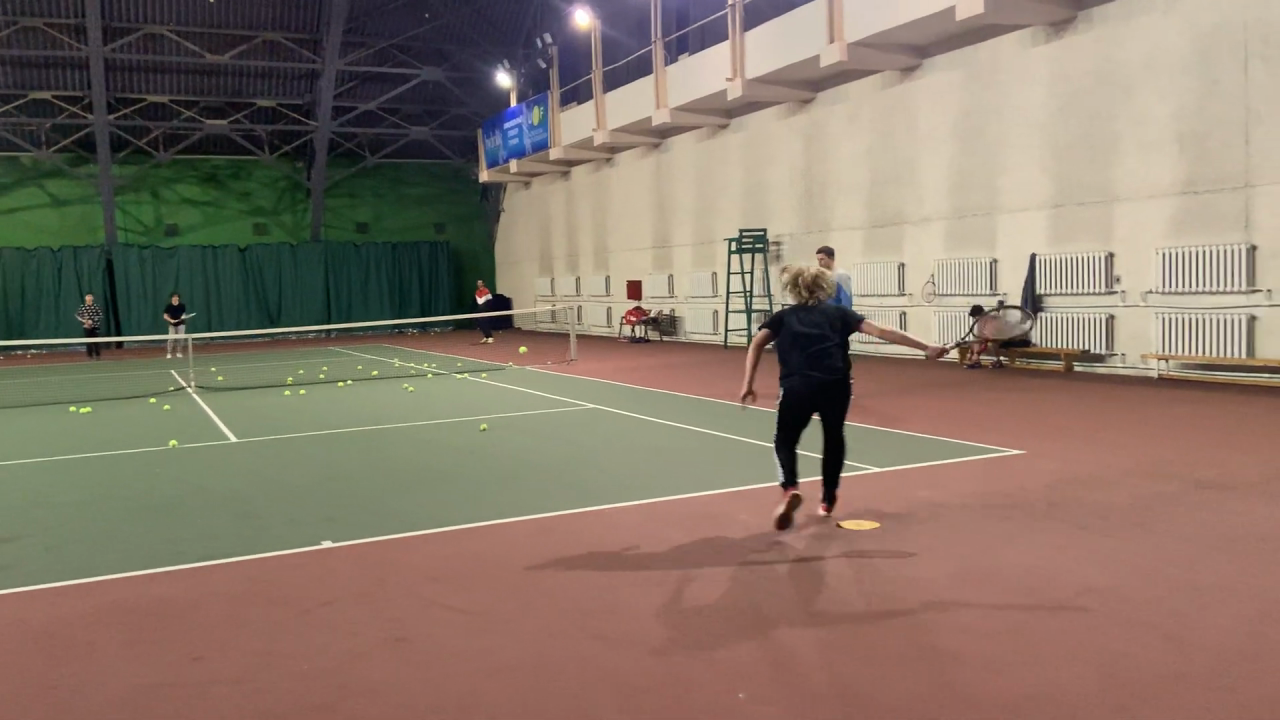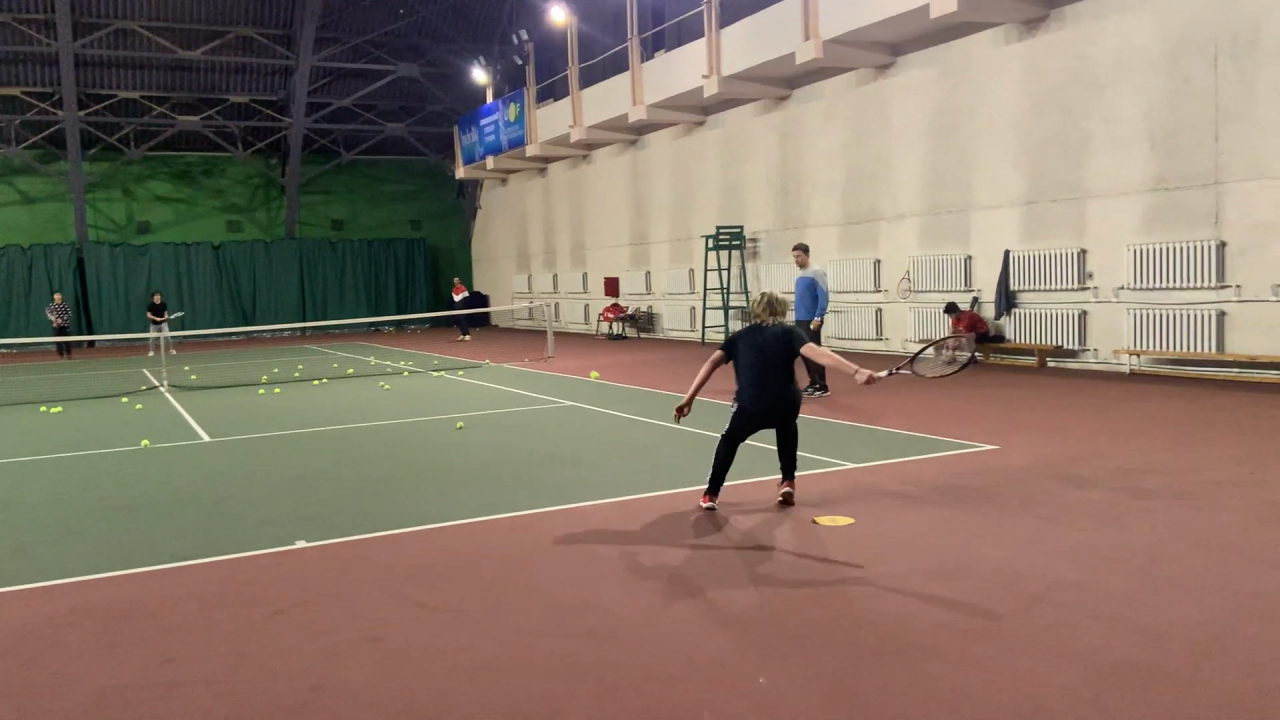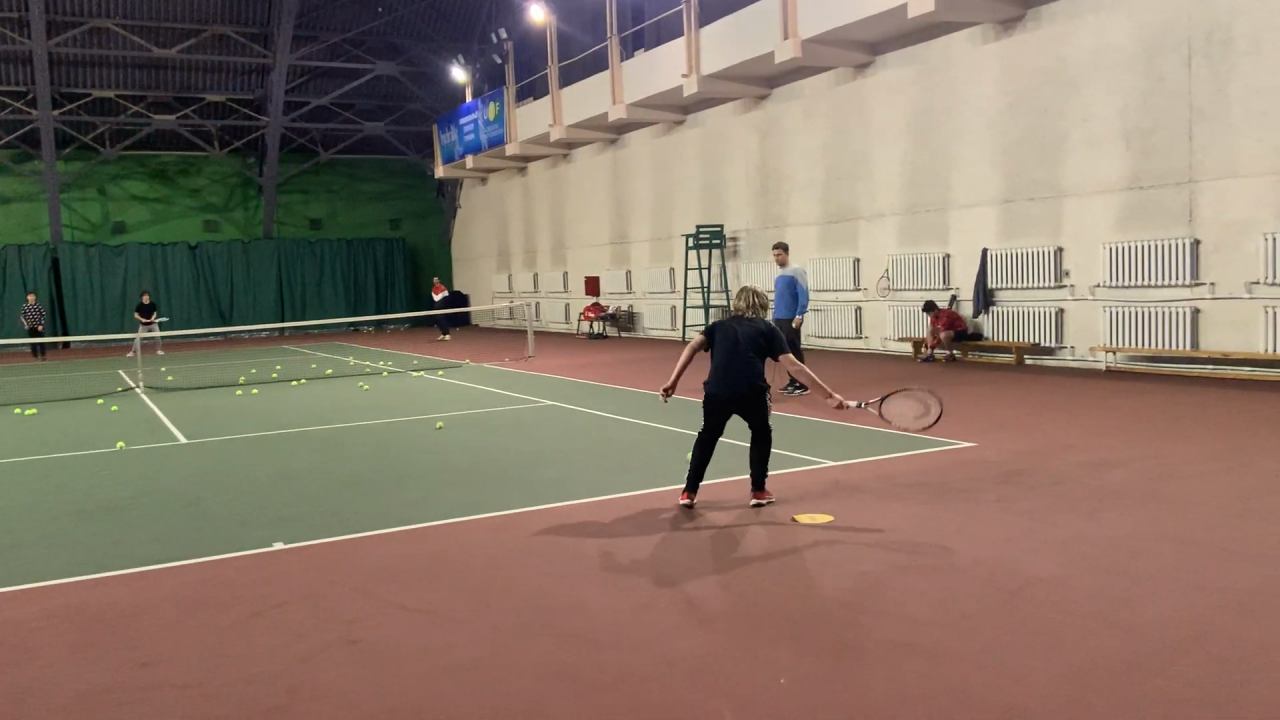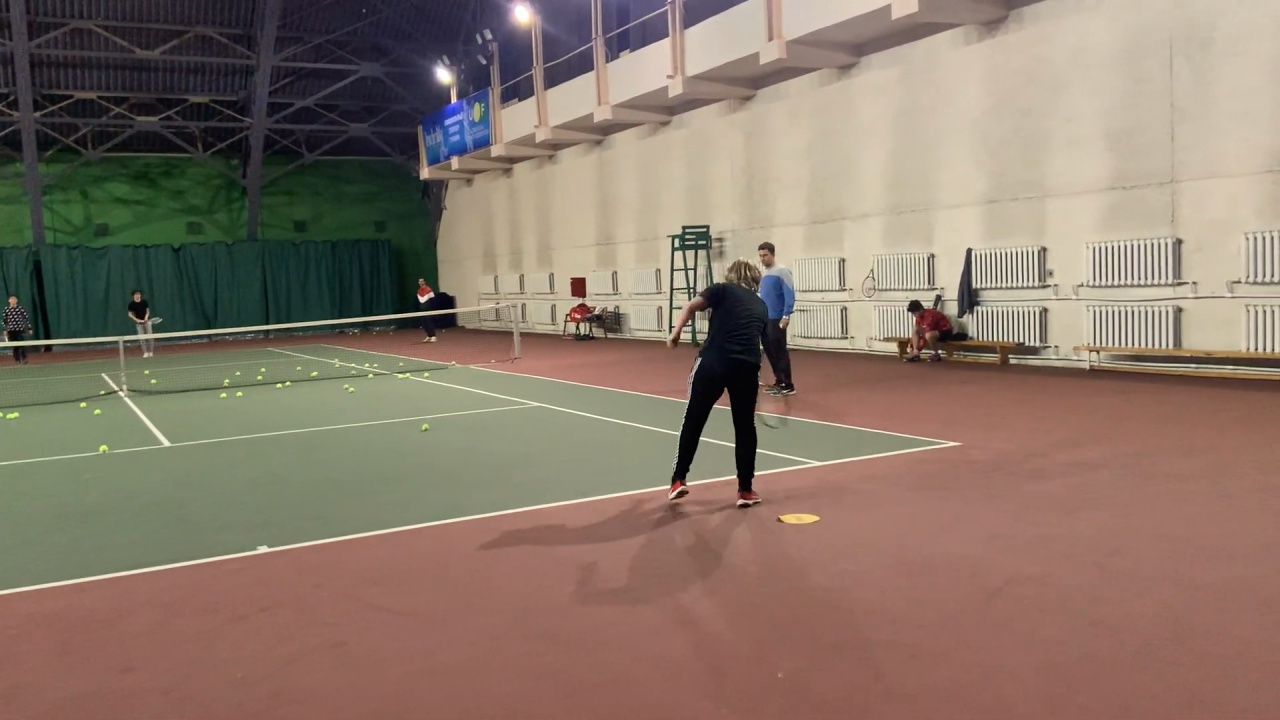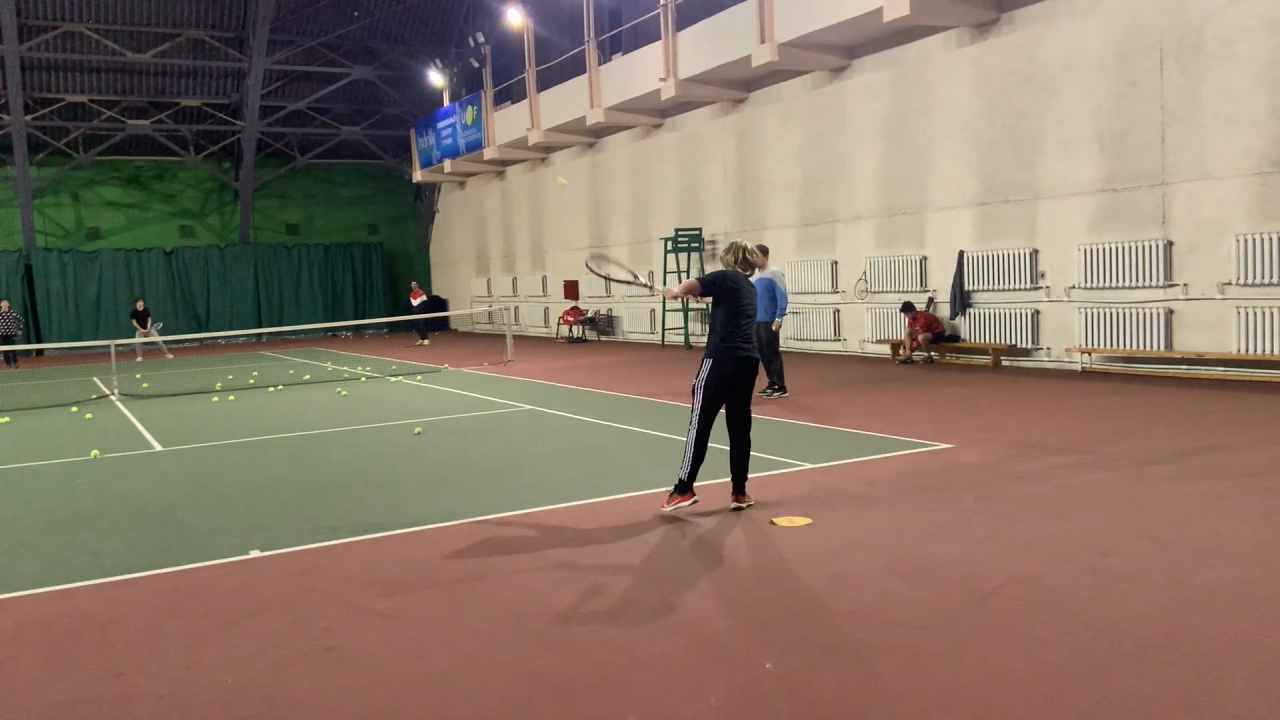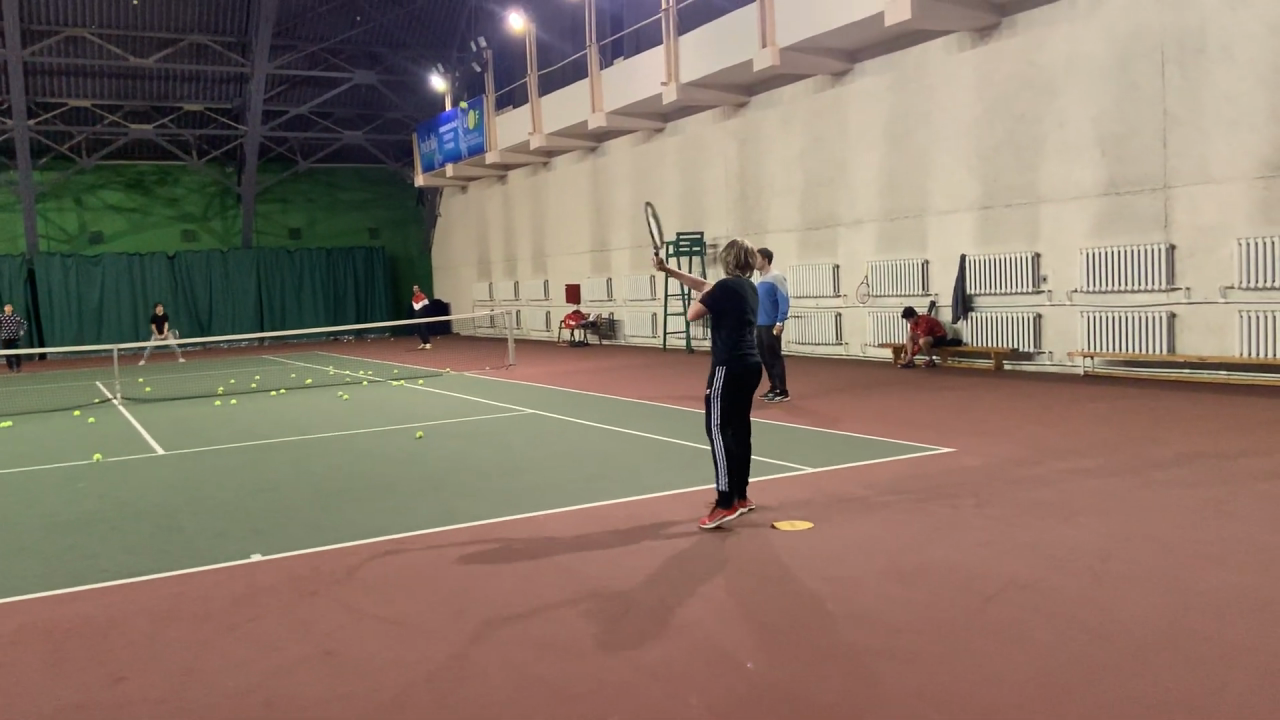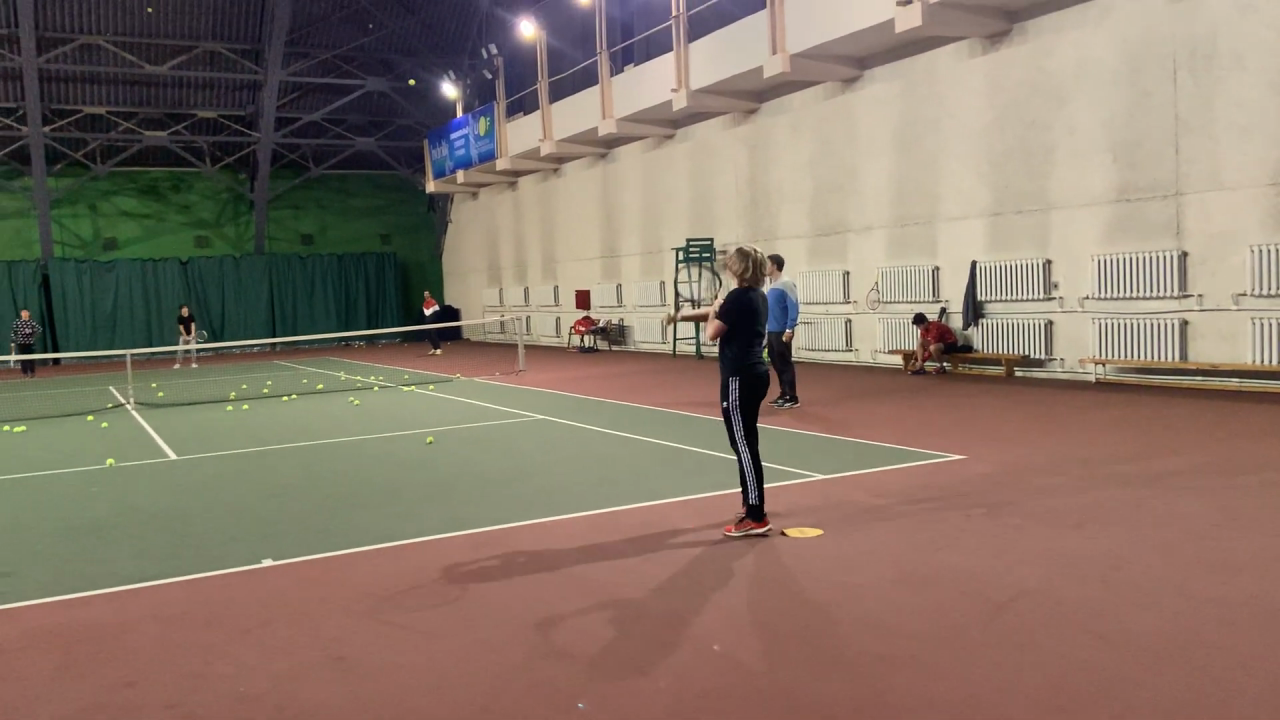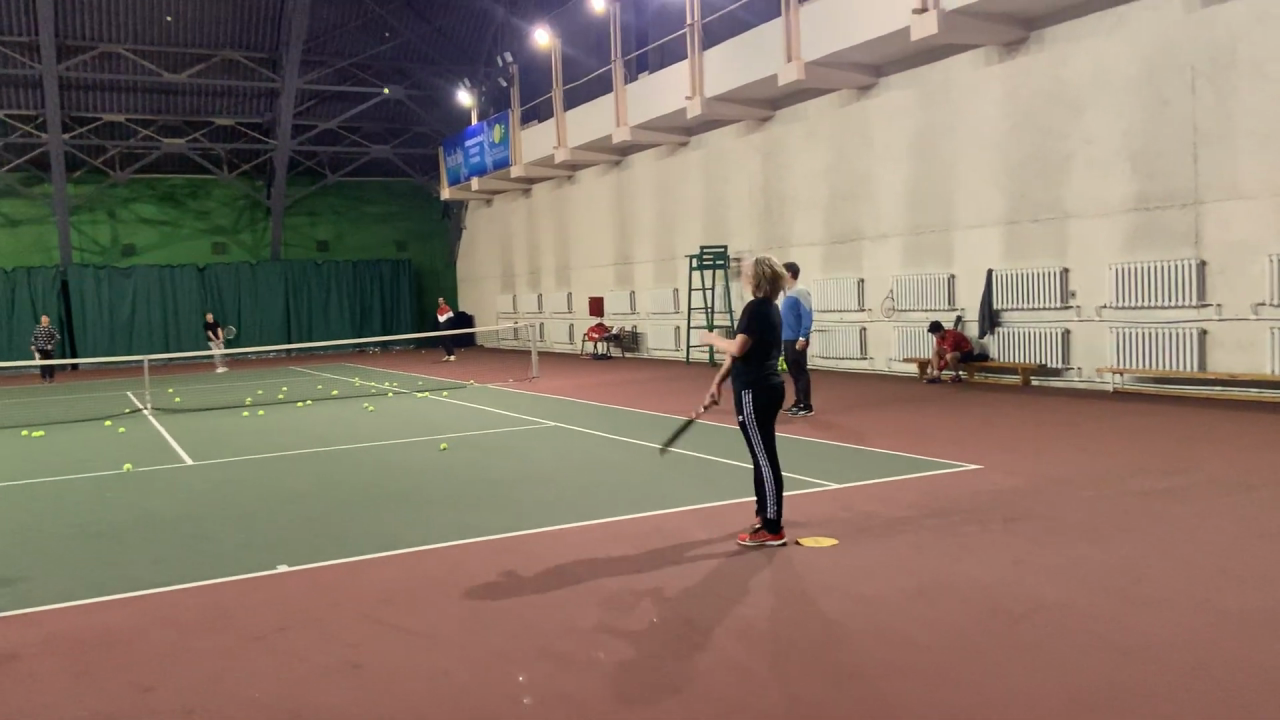
dt=0.2s
person 1, frame 1
left shoulder: (783, 317)
right shoulder: (837, 312)
left elbow: (757, 344)
right elbow: (879, 331)
left wrist: (748, 384)
right wrist: (925, 347)
left hip: (797, 388)
right hip: (836, 385)
left knee: (785, 441)
right knee: (833, 435)
left ankle: (790, 490)
right ankle: (829, 498)
person 1, frame 2
left shoulder: (739, 337)
right shoulder: (789, 333)
left elbow: (711, 364)
right elbow: (816, 353)
left wrist: (689, 399)
right wrist: (856, 371)
left hip: (749, 406)
right hip: (786, 406)
left knee: (730, 439)
right knee: (787, 430)
left ankle: (711, 494)
right ankle: (787, 482)
person 1, frame 3
left shoulder: (719, 325)
right shoulder: (768, 329)
left elbow: (692, 347)
right elbow: (793, 366)
left wrist: (672, 381)
right wrist: (828, 394)
left hip: (717, 392)
right hip: (752, 393)
left knee: (707, 437)
right knee: (761, 433)
left ankle: (689, 491)
right ankle: (758, 490)
person 1, frame 4
left shoulder: (723, 289)
right shoulder: (761, 307)
left elbow: (691, 306)
left wrist: (676, 332)
left hip: (712, 363)
right hip: (746, 368)
left knee: (693, 422)
right knee: (745, 426)
left ankle: (679, 479)
right ankle: (746, 490)
person 1, frame 5
left shoulder: (724, 277)
right shoulder: (749, 287)
left elbow: (684, 289)
left wrist: (675, 291)
left hip: (720, 360)
right hip: (748, 361)
left knee: (700, 424)
right knee: (740, 427)
left ankle: (684, 489)
right ankle: (739, 493)
person 1, frame 6
left shoulder: (726, 286)
right shoulder: (749, 288)
left elbow: (693, 315)
right elbow: (706, 286)
left wrist: (700, 299)
right wrist: (668, 269)
left hip: (729, 367)
right hip: (750, 366)
left knee: (718, 433)
right knee: (740, 431)
left ankle: (725, 503)
right ankle: (739, 496)
person 1, frame 7
left shoulder: (738, 297)
right shoulder: (757, 296)
left elbow: (712, 333)
right elbow: (718, 309)
left wrist: (714, 310)
right wrist: (684, 315)
left hip: (740, 377)
right hip: (756, 374)
left knee: (743, 445)
right knee: (747, 441)
left ankle: (757, 517)
right ankle: (751, 504)
person 1, frame 8
left shoulder: (756, 308)
right shoulder: (768, 308)
left elbow: (737, 349)
right elbow: (742, 352)
left wrist: (711, 339)
right wrist: (717, 381)
left hip: (754, 390)
right hip: (768, 387)
left knee: (764, 457)
right knee: (763, 454)
left ankle: (772, 529)
right ankle: (765, 513)
